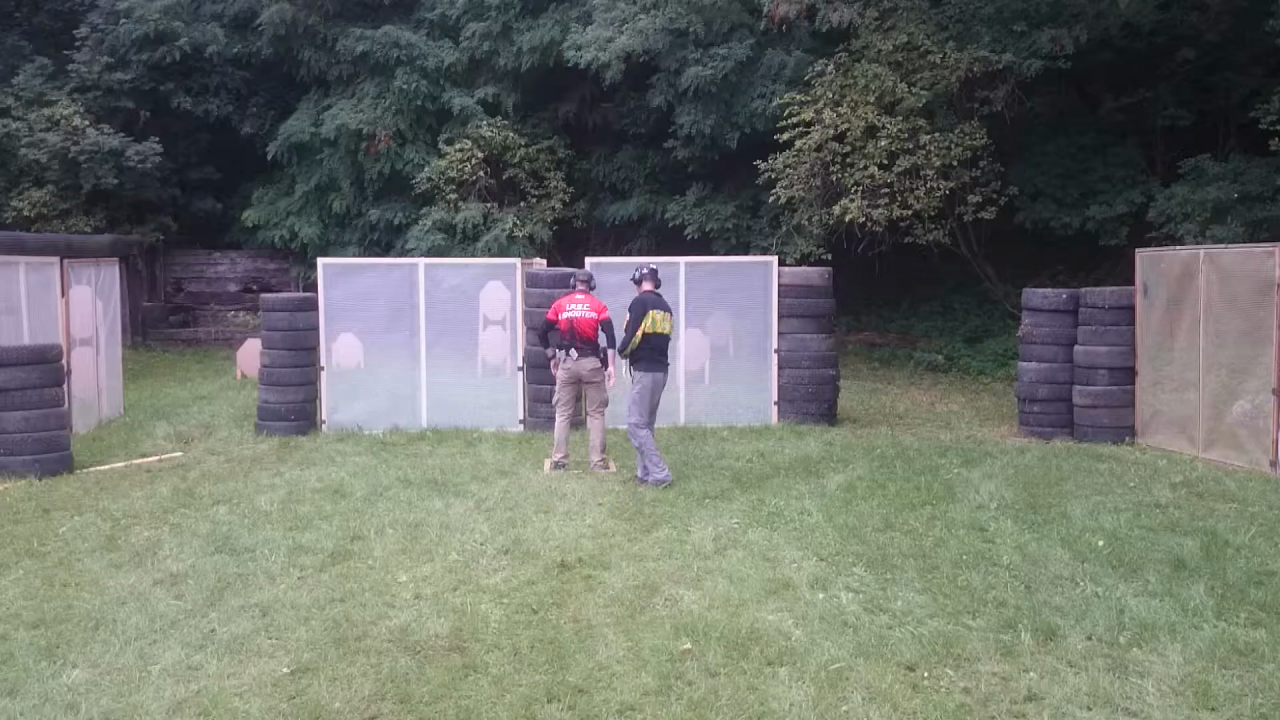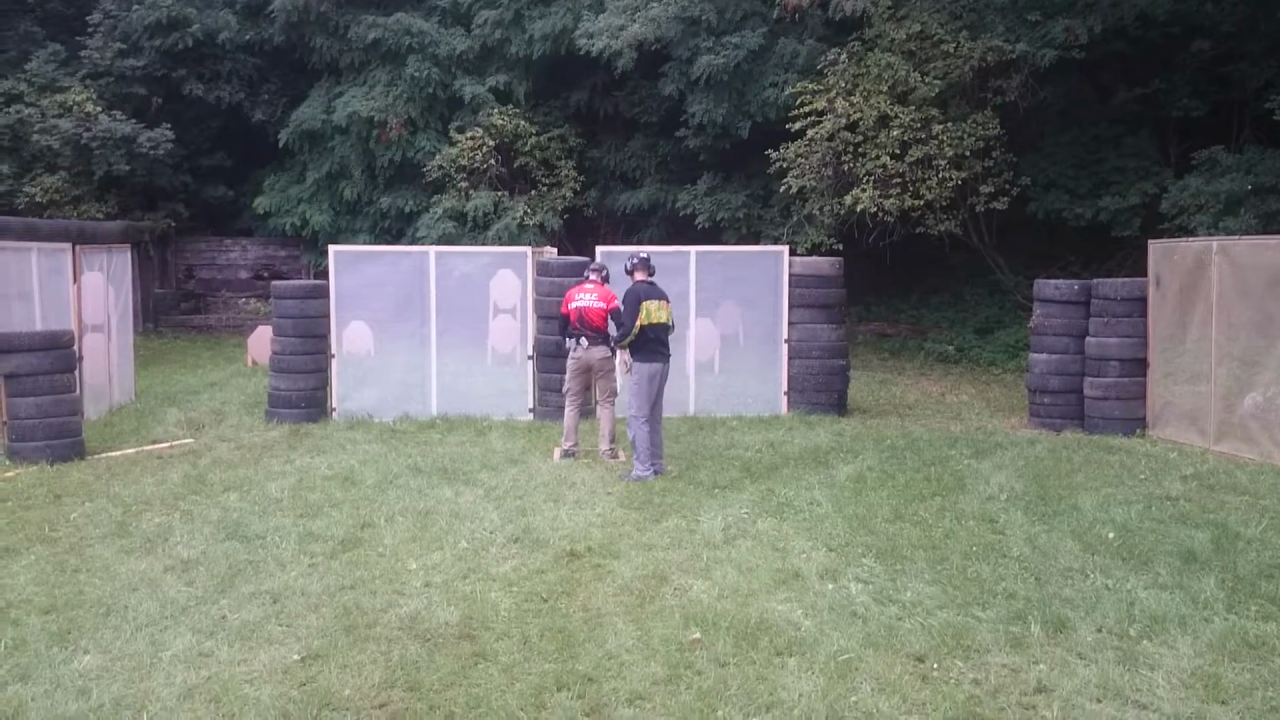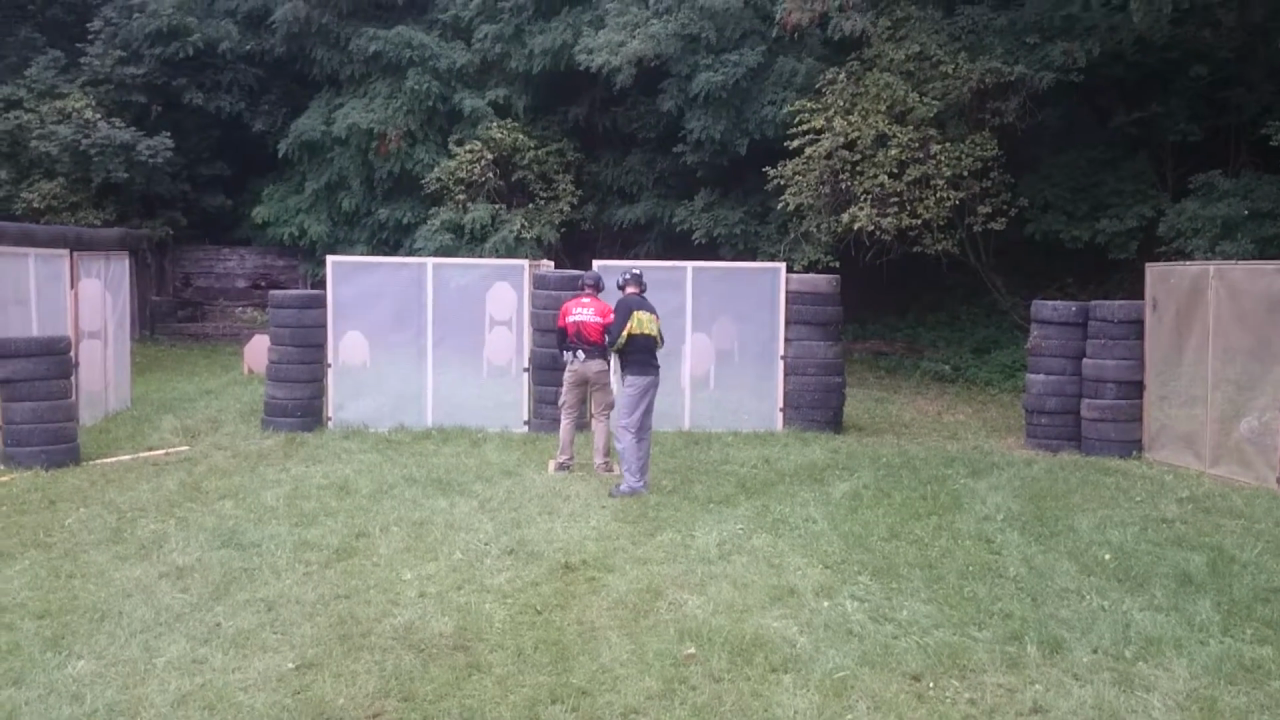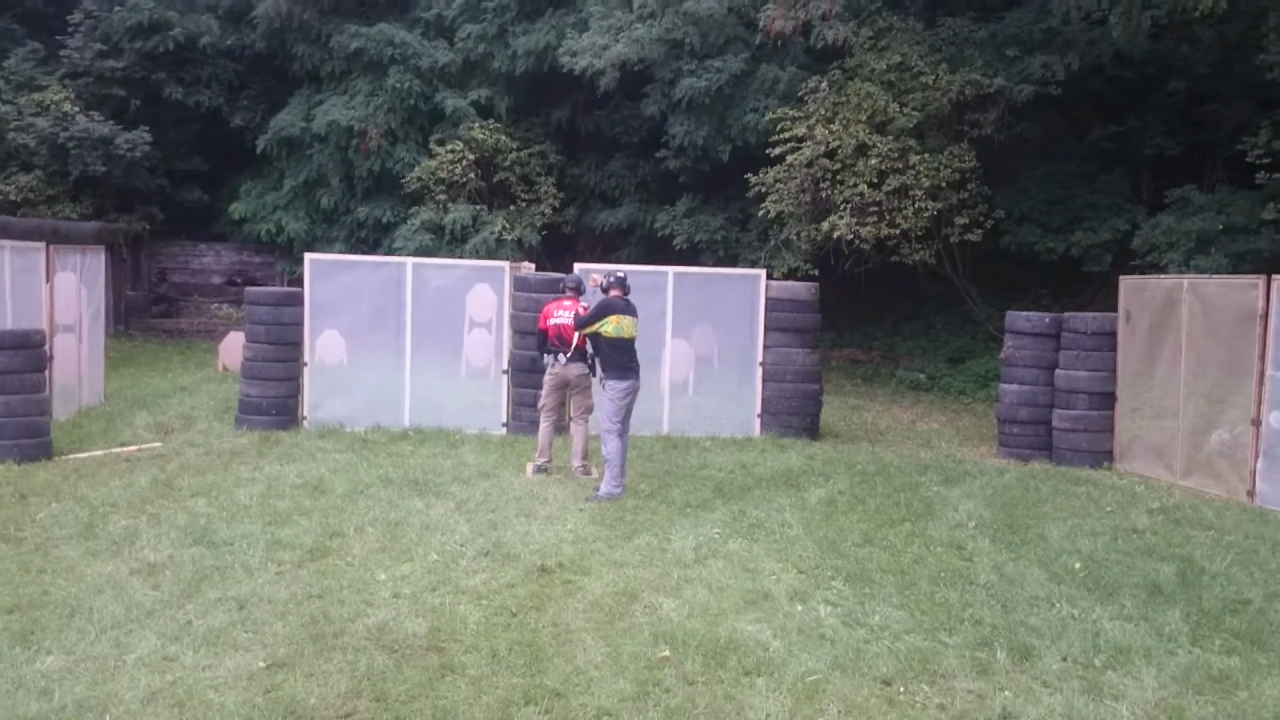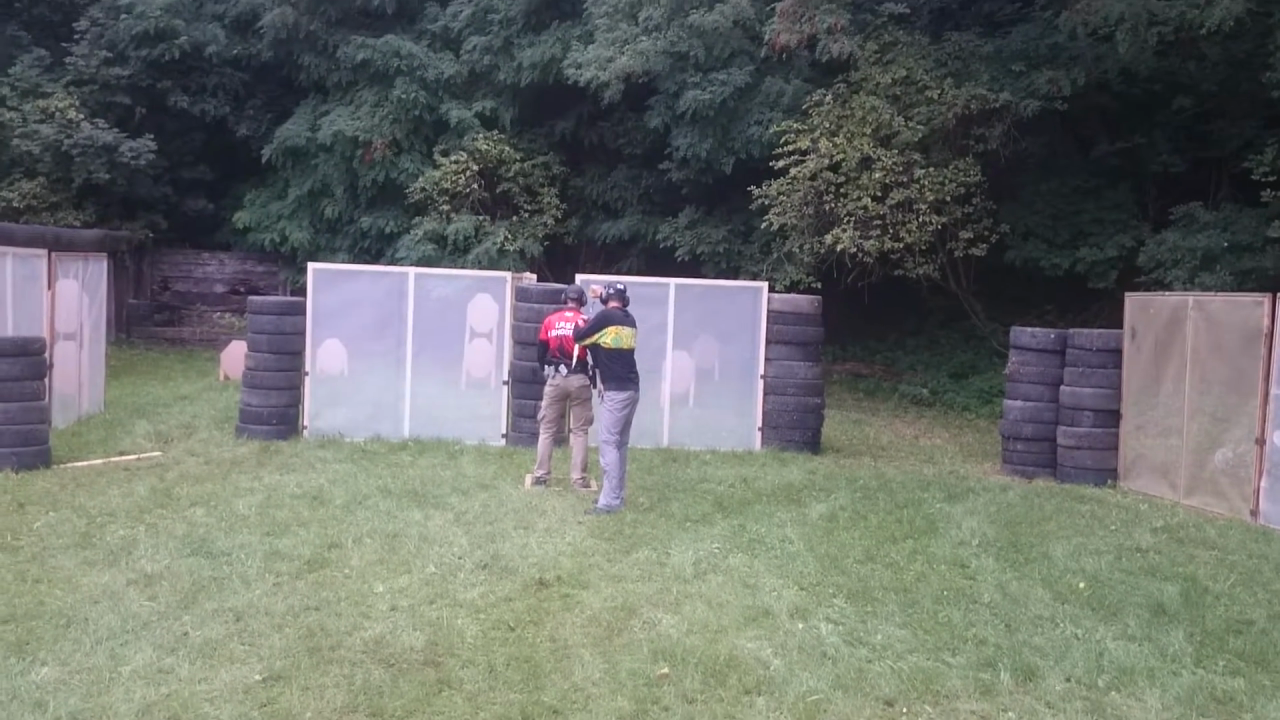
dt=1s
person 1, frame 1
left shoulder: (640, 301)
right shoulder: (665, 305)
left elbow: (632, 335)
right elbow: (666, 337)
left wrist: (622, 351)
left hip: (645, 370)
right hip: (660, 370)
left knee: (636, 424)
right knee: (646, 423)
left ankle: (659, 472)
right ankle: (646, 473)
person 1, frame 2
left shoulder: (634, 292)
right shoulder: (661, 293)
left elbow: (630, 328)
right elbow: (670, 327)
left wrist: (619, 343)
left hip: (644, 361)
right hip: (662, 360)
left knee: (638, 416)
right knee: (654, 416)
left ankle: (643, 470)
right ankle: (657, 464)
person 1, frame 3
left shoulder: (625, 303)
right shoulder: (649, 307)
left elbow: (617, 336)
right elbow: (659, 341)
left wrist: (612, 347)
left hip: (636, 374)
right hip: (651, 372)
left knee: (626, 427)
right knee: (643, 429)
left ankle: (631, 483)
right ankle: (640, 479)
person 1, frame 4
left shoulder: (607, 305)
right shoulder: (630, 308)
left elbow: (579, 326)
left wrist: (581, 312)
right wrist: (601, 284)
left hip: (617, 379)
right hip: (631, 377)
left knee: (610, 431)
right knee: (621, 432)
left ankle: (611, 489)
right ankle: (617, 483)
person 1, frame 5
left shoulder: (606, 316)
right shoulder: (629, 319)
left elbow: (578, 337)
left wrist: (583, 324)
left hip: (616, 390)
right hip: (631, 388)
left knee: (608, 443)
right knee: (620, 444)
left ankle: (609, 502)
right ankle: (616, 496)
person 2, frame 1
left shoulder: (560, 304)
right shoulder: (598, 305)
left elbow: (542, 333)
right elbow: (609, 334)
left wrist: (552, 356)
right wrist: (611, 365)
left hip: (567, 362)
right hip: (592, 362)
left knee: (562, 413)
right knee: (596, 413)
left ankle: (559, 460)
right ankle: (598, 461)
person 2, frame 2
left shoulder: (571, 294)
right shoulder: (607, 294)
left elbow: (563, 326)
right elbow: (620, 323)
left hip: (577, 351)
right hip: (601, 351)
left knee: (572, 402)
right knee: (606, 402)
left ankle: (568, 449)
right ankle: (607, 449)
person 2, frame 3
left shoulder: (568, 307)
right shoulder: (605, 309)
left elbow: (560, 338)
right wrist: (611, 358)
left hip: (574, 364)
right hip: (598, 364)
left knee: (568, 415)
right knee: (601, 415)
left ankle: (563, 461)
right ankle: (602, 463)
person 2, frame 4
left shoulder: (548, 309)
right shoulder: (584, 310)
left elbow: (541, 339)
right wrist: (593, 362)
left hip: (555, 367)
right hip: (579, 368)
left knee: (547, 417)
right knee: (580, 419)
left ankle: (541, 464)
right ankle: (580, 466)
person 2, frame 5
left shoulder: (550, 321)
right shoulder: (585, 321)
left elbow: (541, 351)
left hip: (555, 378)
right hip: (580, 379)
left knee: (547, 429)
right knee: (580, 431)
left ankle: (540, 476)
right ankle: (579, 478)
